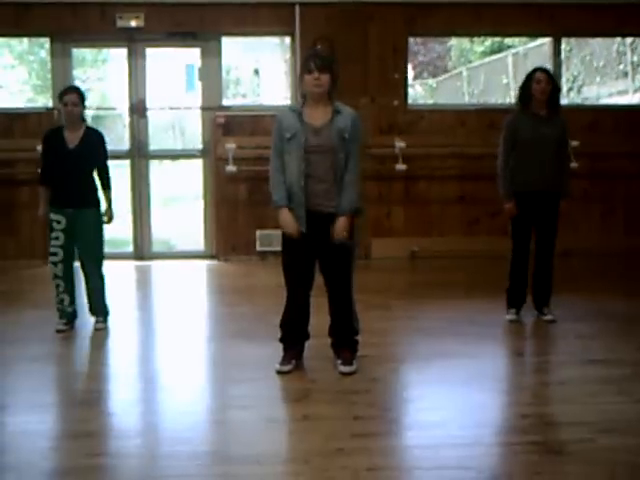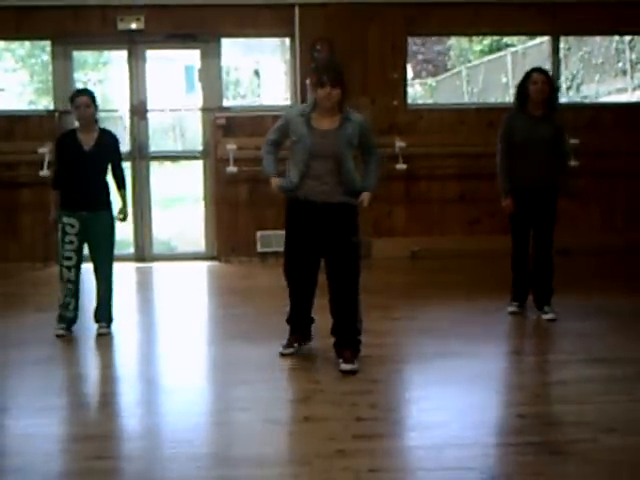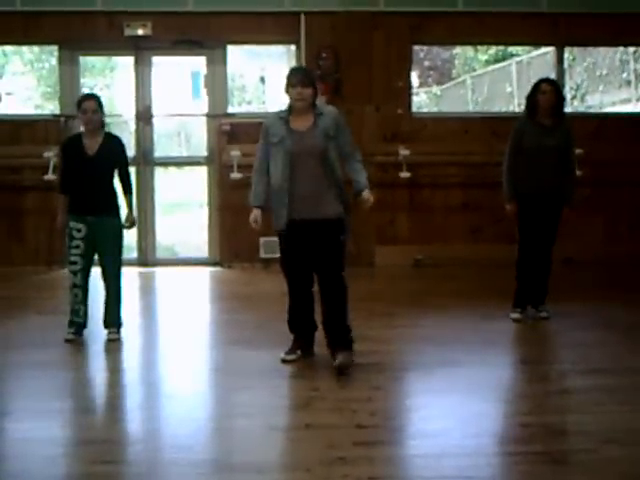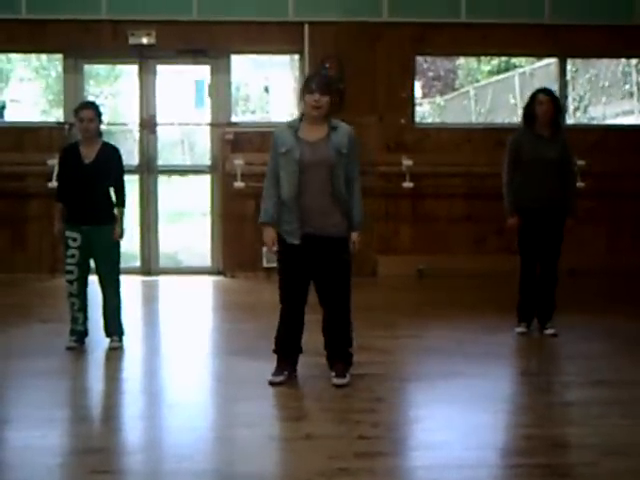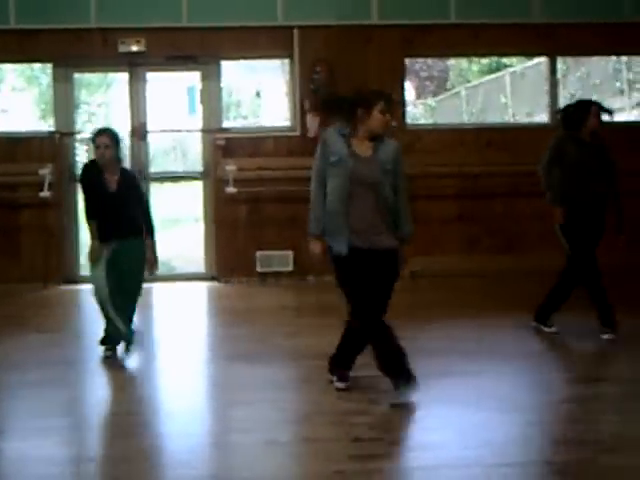
dt=1s
person 1, frame 1
left shoulder: (348, 119)
right shoulder: (286, 119)
left elbow: (352, 169)
right elbow: (277, 166)
left wrist: (345, 213)
right wrist: (282, 208)
left hip: (334, 214)
right hip: (299, 214)
left knee: (339, 285)
right knee: (296, 285)
left ankle: (345, 348)
right ankle: (292, 348)
person 1, frame 2
left shoulder: (356, 123)
right shoulder: (294, 118)
left elbow: (371, 155)
right elbow: (271, 144)
left wrist: (367, 187)
right wrist: (272, 174)
left hip: (340, 208)
right hip: (301, 206)
left knee: (344, 280)
right knee: (298, 274)
left ankle: (347, 347)
right ankle: (299, 331)
person 1, frame 3
left shoulder: (331, 118)
right shoulder: (272, 125)
left elbow: (350, 157)
right elbow: (262, 169)
left wrist: (362, 187)
right wrist: (257, 205)
left hip: (328, 214)
right hip: (291, 217)
left knee: (331, 279)
right knee: (297, 282)
left ankle: (340, 345)
right ankle: (302, 339)
person 1, frame 4
left shoulder: (345, 135)
right shoulder: (283, 135)
left elbow: (353, 184)
right elbow: (272, 182)
left wrist: (355, 226)
right wrist: (268, 222)
left hip: (333, 232)
right hip: (293, 231)
left knee: (336, 299)
right knee: (291, 300)
left ankle: (339, 362)
right ankle: (286, 361)
person 1, frame 5
left shoulder: (390, 149)
right shoulder: (331, 140)
left elbow: (398, 196)
right elbow: (318, 190)
left wrist: (404, 236)
right wrist: (316, 234)
left hip: (383, 242)
right hip: (346, 241)
left knee: (372, 310)
right knee: (365, 312)
left ankle: (340, 364)
right ankle: (399, 374)
person 2, frame 1
left shoulder: (558, 121)
right shoulder: (516, 120)
left elbow: (564, 159)
right elbow: (504, 159)
left wrist: (563, 192)
right wrist: (507, 196)
left hip: (549, 195)
right hip: (522, 194)
left knee: (546, 250)
right knee: (520, 250)
left ankle: (543, 304)
right ankle: (514, 304)
person 2, frame 2
left shoulder: (554, 120)
right shoulder: (513, 119)
left elbow: (562, 156)
right elbow: (503, 157)
left wrist: (560, 188)
right wrist: (506, 192)
left hip: (546, 192)
right hip: (519, 191)
left knee: (544, 247)
right knee: (520, 246)
left ankle: (544, 301)
right ankle: (518, 298)
person 2, frame 3
left shoulder: (564, 129)
right shoulder: (523, 126)
left elbow: (569, 166)
right elbow: (510, 163)
left wrist: (567, 198)
right wrist: (510, 197)
left hip: (552, 198)
right hip: (527, 197)
left knee: (545, 250)
right knee: (526, 248)
left ankle: (538, 300)
right ankle: (519, 303)
person 2, frame 4
left shoulder: (561, 141)
right shoulder: (520, 139)
left elbow: (569, 177)
right elbow: (509, 176)
left wrist: (568, 210)
right wrist: (511, 211)
left hip: (553, 211)
right hip: (527, 210)
left knee: (550, 265)
right knee: (528, 264)
left ankle: (546, 318)
right ankle: (524, 317)
person 2, frame 5
left shoulder: (599, 148)
right shoulder: (563, 141)
left elbow: (610, 182)
right elbow: (547, 171)
left wrist: (618, 217)
right wrist: (556, 203)
left hip: (593, 212)
right hip: (568, 211)
left knee: (578, 267)
right knee: (585, 263)
left ankle: (543, 315)
right ankle: (607, 321)
person 3, frame 1
left shoulder: (95, 137)
right shoulder: (51, 137)
left elbow: (103, 172)
right elbow: (46, 173)
left wrist: (109, 205)
right wrist: (43, 204)
left hip: (88, 207)
right hip: (59, 208)
left knee: (91, 262)
right knee: (60, 263)
left ankle: (100, 313)
right ankle: (66, 315)
person 3, frame 2
left shoulder: (108, 138)
right shoulder: (64, 140)
left elbow: (117, 172)
right elbow: (59, 176)
left wrist: (124, 203)
right wrist: (55, 208)
left hip: (100, 210)
right hip: (70, 211)
left knee: (103, 266)
right knee: (68, 267)
left ankle: (103, 319)
right ankle: (65, 319)
person 3, frame 3
left shoulder: (114, 143)
right shoulder: (70, 145)
left elbow: (124, 177)
right elbow: (65, 181)
left wrist: (130, 211)
right wrist: (62, 212)
left hip: (108, 215)
right hip: (78, 215)
left knee: (111, 271)
right knee: (77, 271)
left ankle: (113, 324)
right ankle: (76, 324)
person 3, frame 4
left shoulder: (111, 152)
right shoulder: (68, 153)
left elbow: (119, 189)
right elbow: (62, 190)
left wrist: (119, 222)
right wrist: (59, 220)
left hip: (104, 225)
right hip: (75, 225)
left knee: (109, 280)
right knee: (74, 281)
left ankle: (115, 333)
right ankle: (78, 332)
person 3, frame 5
left shoulder: (129, 180)
right shoulder: (90, 172)
left elbow: (143, 215)
right elbow: (90, 209)
left wrist: (151, 250)
right wrist: (95, 241)
left hip: (132, 241)
right hip: (105, 240)
left knee: (128, 294)
right knee: (103, 289)
left ankle: (111, 340)
right ankle: (126, 336)
